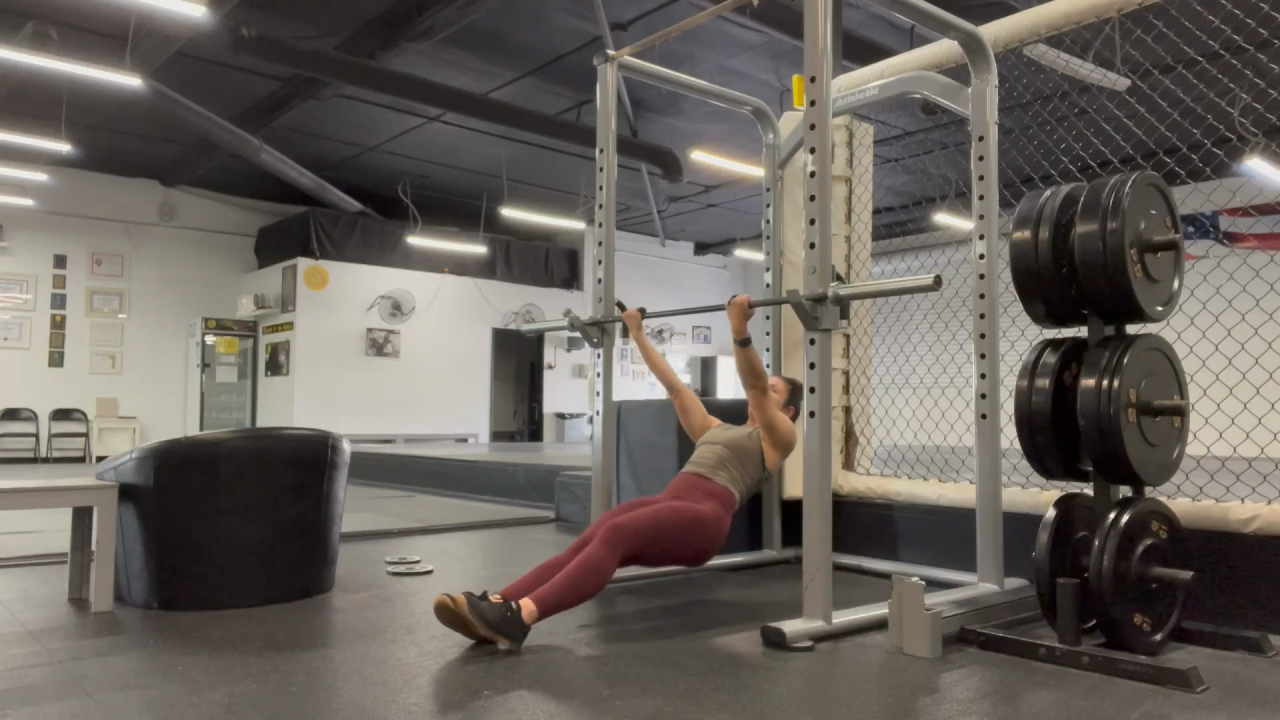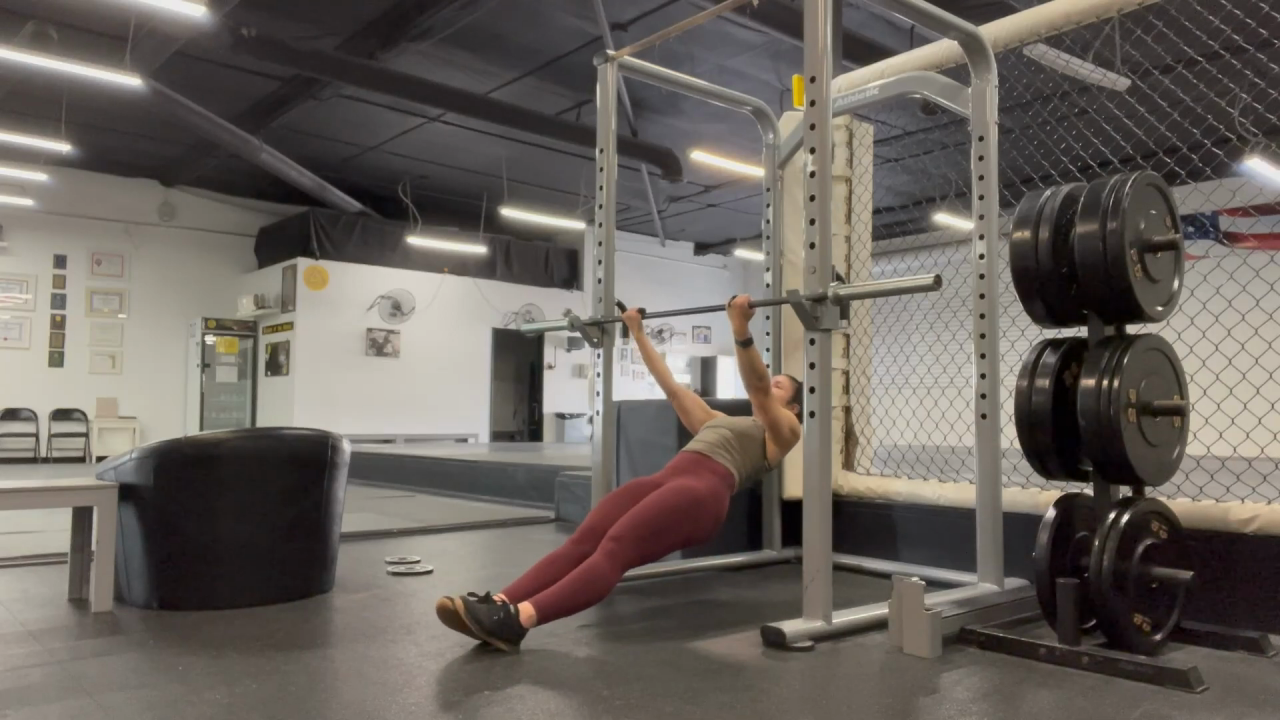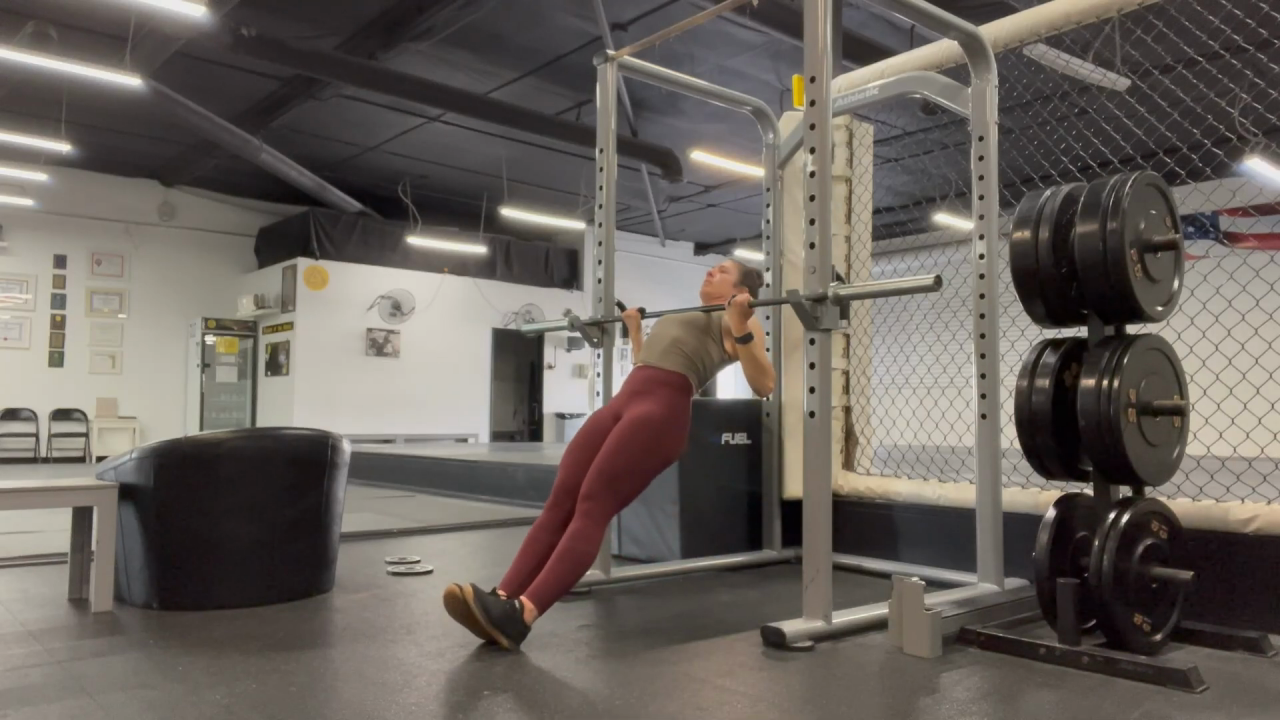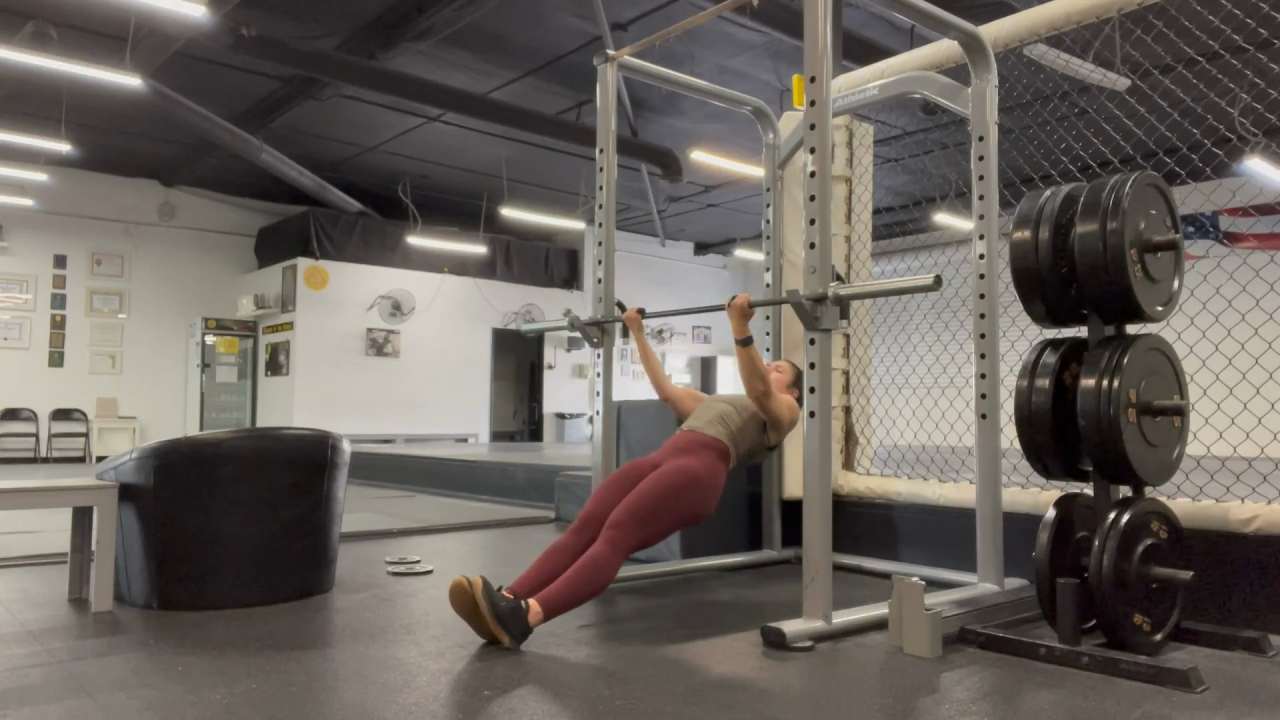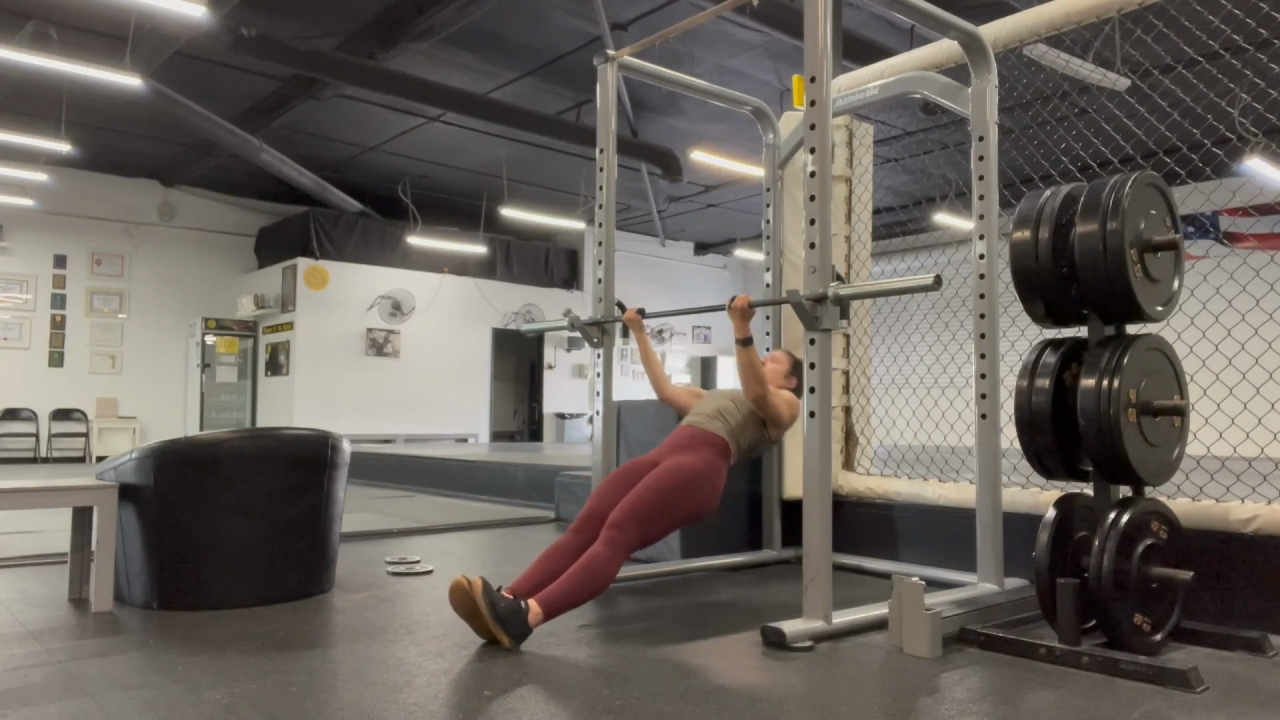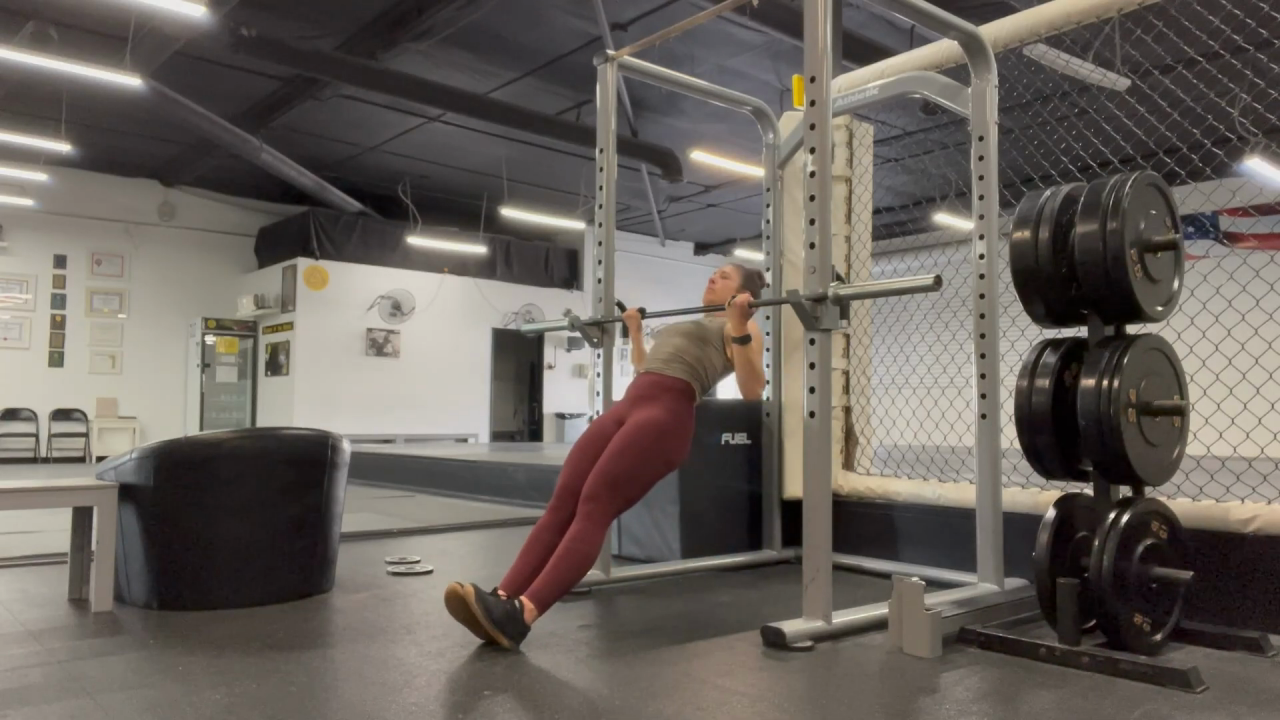
dt=0.7s
person 1, frame 1
left shoulder: (778, 438)
right shoulder: (716, 429)
left elbow: (756, 385)
right elbow: (676, 388)
left wrist: (740, 330)
right wrist: (638, 334)
left hip: (705, 515)
right hip: (670, 500)
left knee: (613, 537)
right knee: (584, 545)
left ankle: (518, 618)
right ankle: (494, 605)
person 1, frame 2
left shoulder: (784, 430)
right shoulder: (721, 421)
left elbow: (759, 395)
right elbow: (673, 388)
left wrist: (742, 331)
right wrist: (639, 335)
left hip: (701, 491)
right hip: (664, 478)
left knee: (615, 548)
right knee: (582, 542)
left ankle: (516, 621)
right ankle: (496, 606)
person 1, frame 3
left shoulder: (735, 323)
right shoulder: (682, 321)
left elbow: (764, 385)
left wrist: (740, 325)
right wrist: (634, 330)
left hip: (663, 410)
right hip: (623, 401)
left knee: (591, 509)
right knee: (559, 506)
left ankle: (520, 616)
right ankle: (502, 601)
person 1, frame 4
left shoulder: (783, 413)
right shoulder: (717, 402)
left elbow: (758, 390)
right elbow: (666, 390)
left wrist: (741, 330)
right wrist: (638, 334)
left hip: (701, 469)
right hip: (661, 457)
left knee: (615, 535)
right knee: (582, 530)
left ankle: (524, 617)
right ankle: (507, 601)
person 1, frame 5
left shoulder: (783, 406)
right shoulder: (717, 398)
left elbow: (757, 392)
right elbow: (666, 391)
left wrist: (743, 330)
right wrist: (640, 334)
left hip: (701, 466)
right hip: (661, 455)
left knee: (615, 536)
right knee: (582, 530)
left ankle: (524, 618)
right ankle: (507, 601)
person 1, frame 6
left shoulder: (741, 330)
right shoulder: (690, 329)
left elbow: (752, 391)
left wrist: (738, 325)
right wrist: (635, 334)
left hip: (668, 415)
right hip: (626, 407)
left knee: (593, 509)
right knee: (562, 506)
left ankle: (520, 615)
right ankle: (501, 600)
